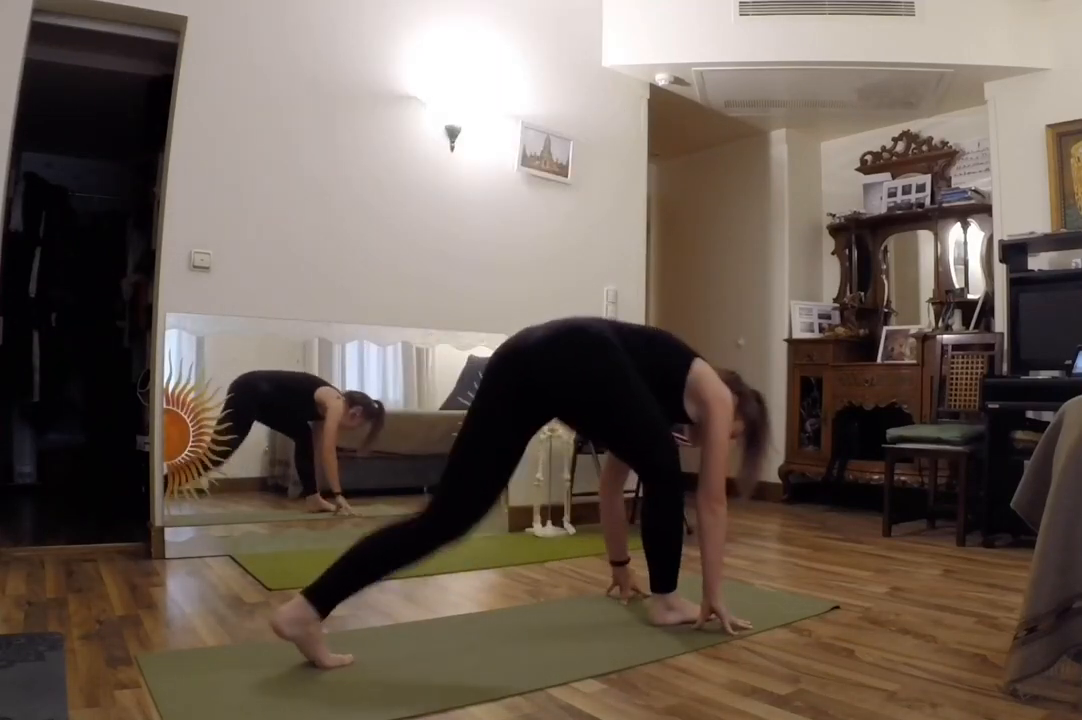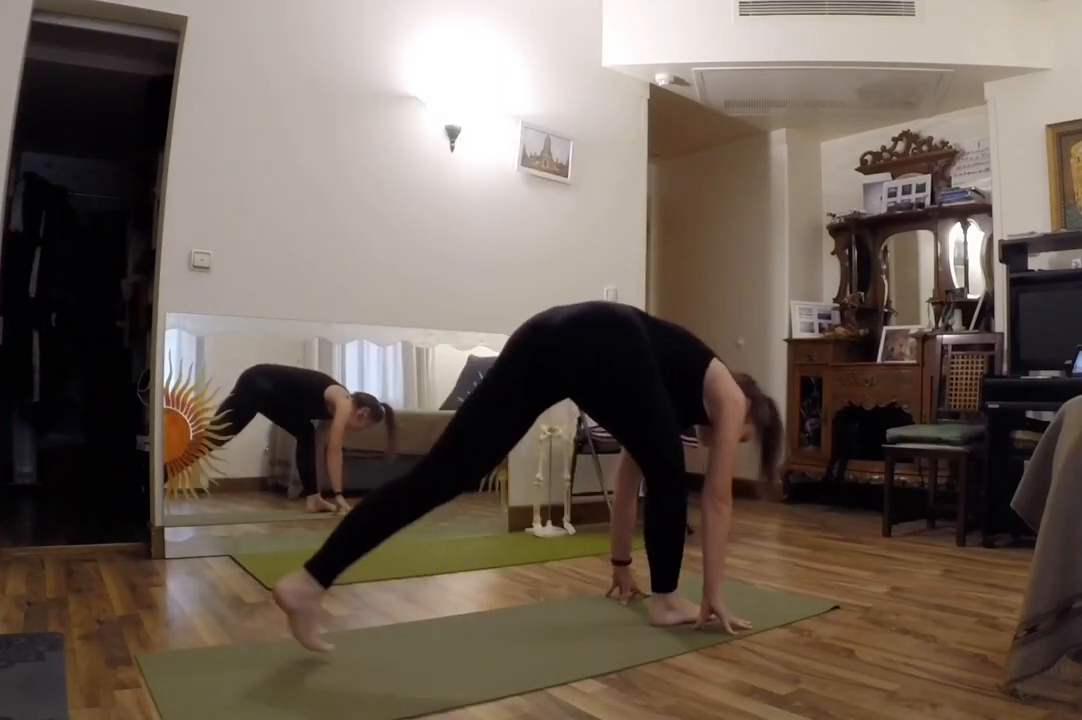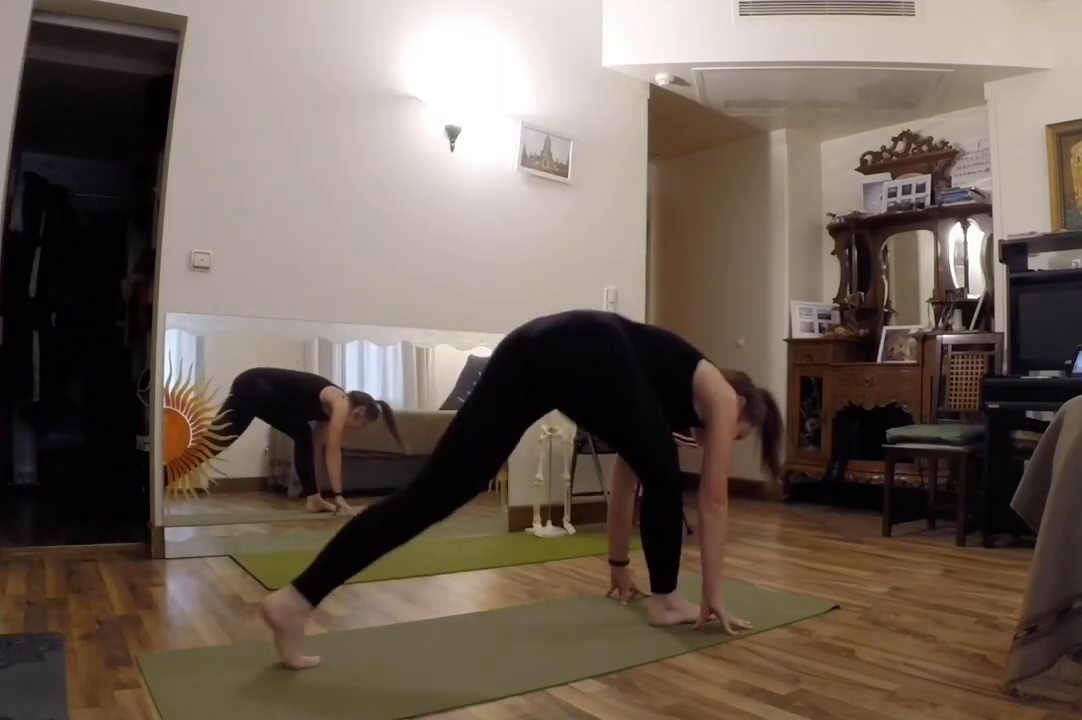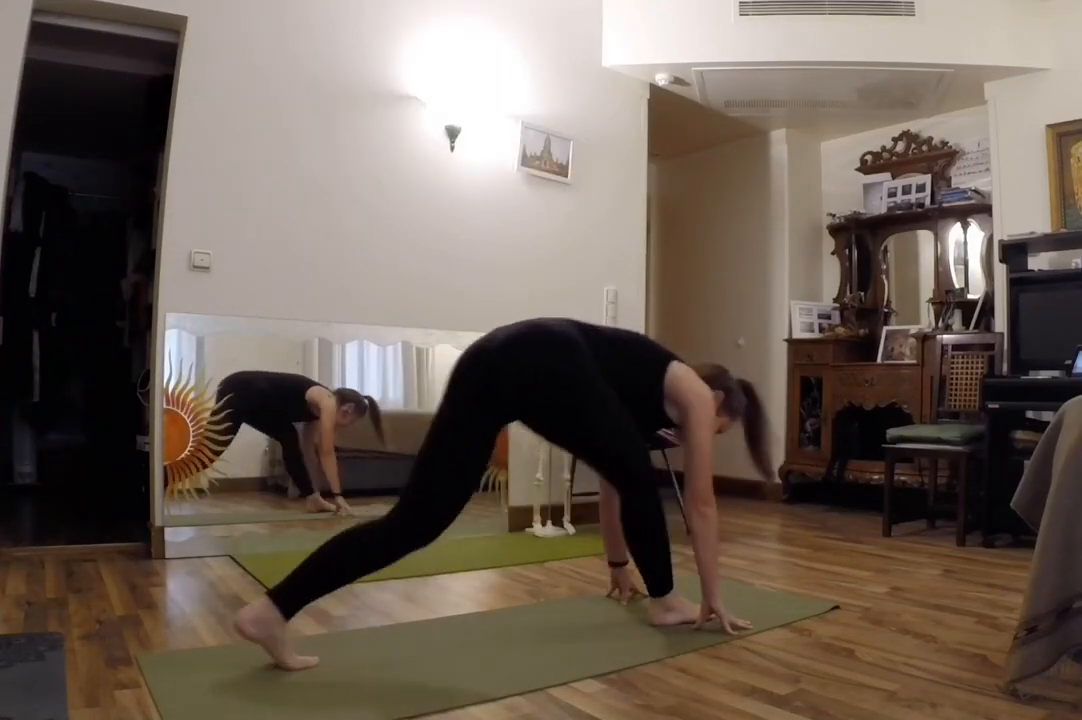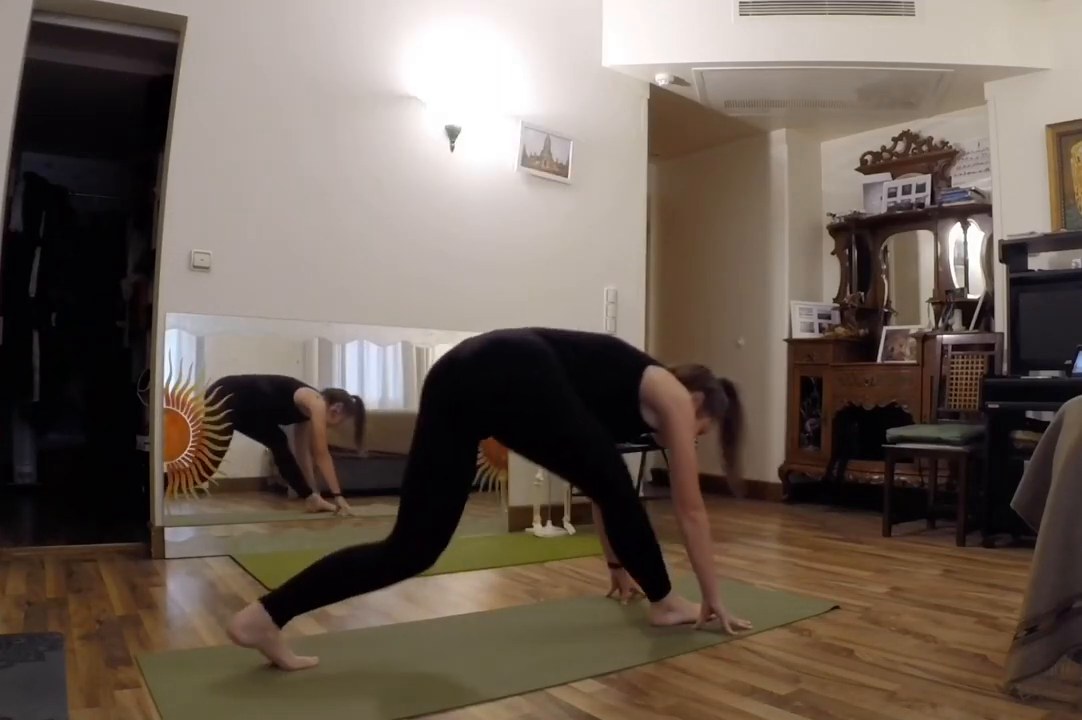
dt=0.2s
person 1, frame 1
left shoulder: (677, 390)
right shoulder: (715, 394)
left elbow: (613, 483)
right elbow: (712, 502)
left wrist: (619, 566)
right wrist: (712, 598)
left hip: (524, 353)
right hip: (579, 362)
left knee: (450, 514)
right knee: (663, 475)
left ankle: (307, 610)
right ankle: (665, 603)
person 1, frame 2
left shoulder: (688, 395)
right shoulder: (729, 396)
left elbow: (628, 483)
right elbow: (717, 500)
left wrist: (620, 565)
right wrist: (714, 596)
left hip: (546, 333)
right hip: (601, 345)
left knee: (442, 473)
right knee: (668, 474)
left ankle: (309, 583)
right ankle: (666, 602)
person 1, frame 3
left shoulder: (677, 388)
right shoulder: (720, 395)
left elbow: (623, 483)
right elbow: (713, 502)
left wrist: (619, 565)
right wrist: (714, 599)
left hip: (532, 345)
right hip: (585, 353)
left knee: (433, 493)
right knee: (662, 476)
left ankle: (294, 599)
right ankle: (665, 601)
person 1, frame 4
left shoulder: (654, 385)
right shoulder: (694, 393)
left elbow: (611, 486)
right elbow: (701, 503)
left wrist: (619, 566)
right wrist: (714, 598)
left hip: (490, 358)
right hip: (545, 365)
left knee: (416, 521)
right knee: (637, 479)
left ankle: (270, 611)
right ankle: (665, 603)
person 1, frame 5
left shoulder: (635, 388)
right shoulder: (673, 397)
left elbow: (597, 473)
right elbow: (690, 508)
left wrist: (619, 565)
right wrist: (713, 598)
left hip: (458, 372)
right hip: (515, 377)
left knee: (412, 549)
right knee: (614, 490)
left ankle: (264, 616)
right ankle: (665, 603)
person 2, frame 1
left shoulder: (327, 408)
right shoulder: (335, 403)
left elbow: (318, 447)
right elbow: (327, 451)
left wrist: (314, 496)
right wrist: (338, 495)
left hip: (262, 397)
right hip: (248, 391)
left knee: (303, 435)
right knee: (218, 455)
left ankle: (312, 499)
person 2, frame 2
left shoulder: (333, 406)
right shoulder: (344, 403)
left elbow: (318, 442)
right elbow: (333, 450)
left wrist: (315, 495)
right wrist: (338, 495)
left hip: (268, 392)
right hip: (255, 384)
left knee: (306, 434)
right knee: (215, 437)
left ankle: (313, 499)
person 2, frame 3
left shoulder: (330, 407)
right shoulder: (341, 403)
left elbow: (323, 447)
right elbow: (332, 451)
left wrist: (314, 496)
right wrist: (338, 496)
left hip: (262, 394)
right hip: (250, 388)
left knee: (302, 434)
left ankle: (313, 499)
person 2, frame 4
left shoulder: (318, 407)
right shoulder: (328, 402)
left elbow: (308, 448)
right elbow: (327, 452)
left wrist: (312, 494)
right wrist: (337, 496)
left hip: (248, 397)
right hip: (236, 391)
left knee: (289, 437)
left ankle: (312, 499)
person 2, frame 5
left shoulder: (307, 409)
right shoulder: (316, 403)
left elbow: (304, 452)
right elbow: (321, 454)
left wrist: (313, 495)
right wrist: (338, 496)
right hip: (226, 394)
left knee: (278, 443)
left ankle: (311, 499)
